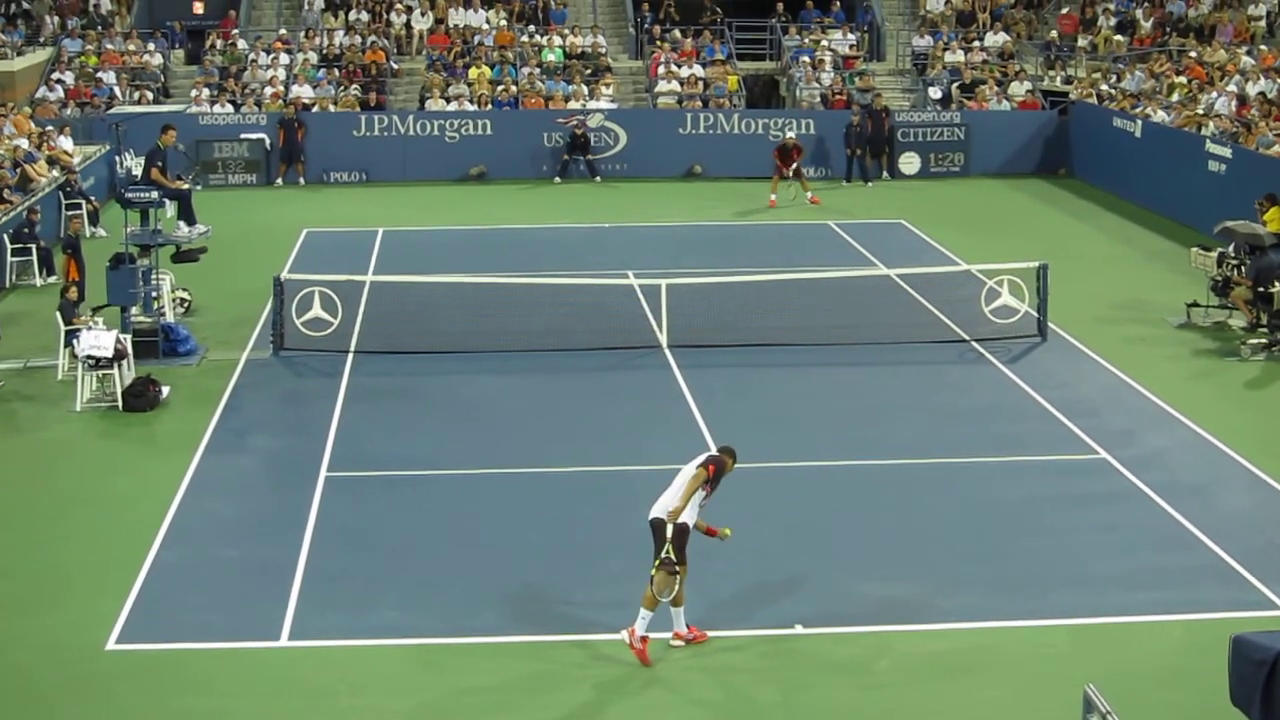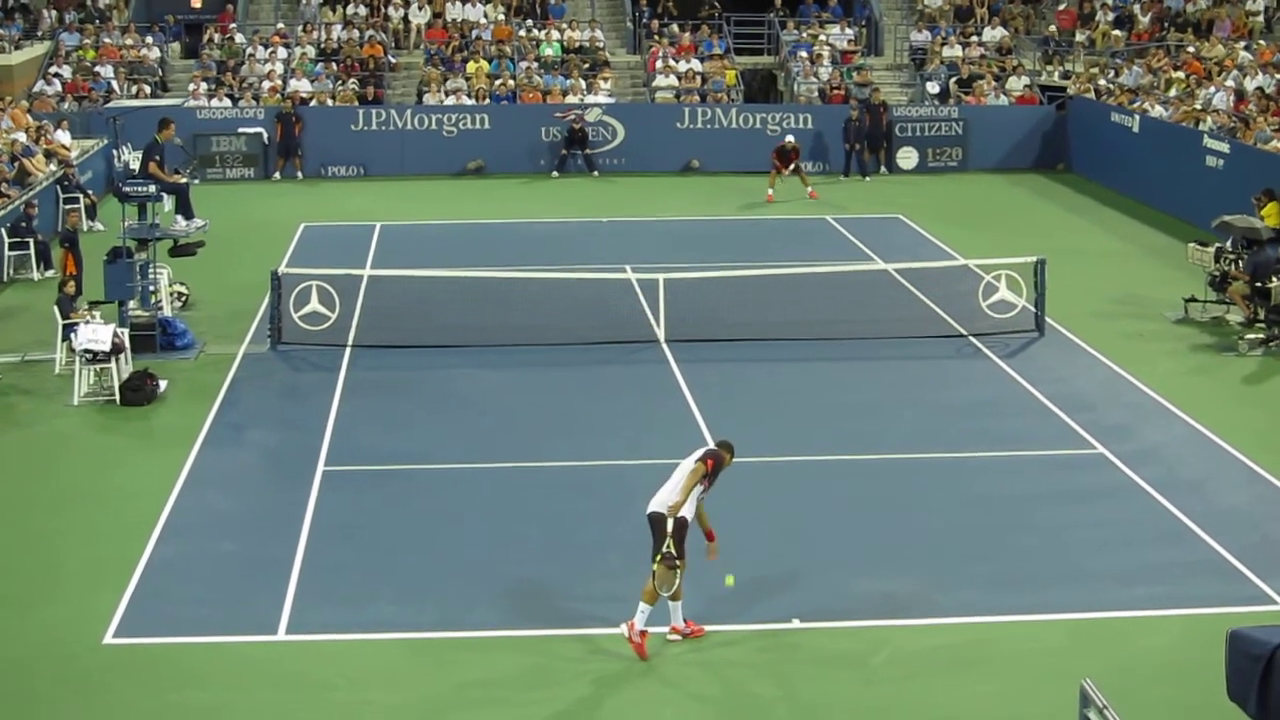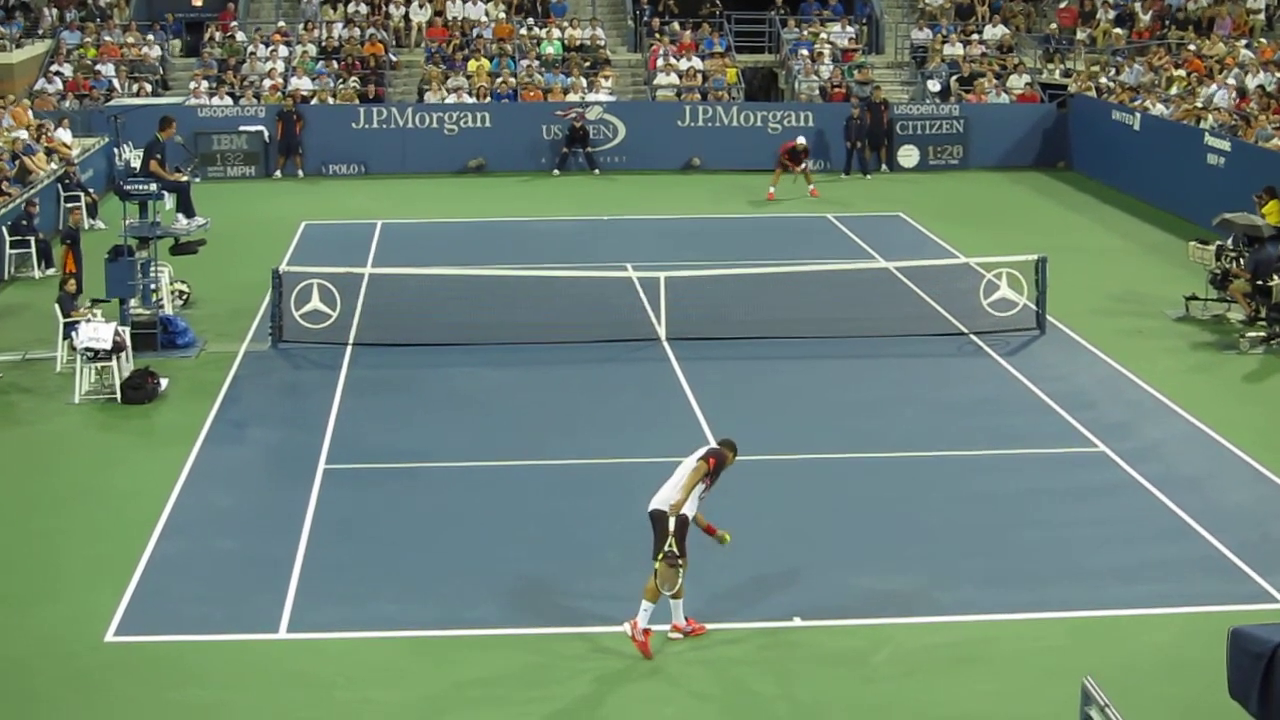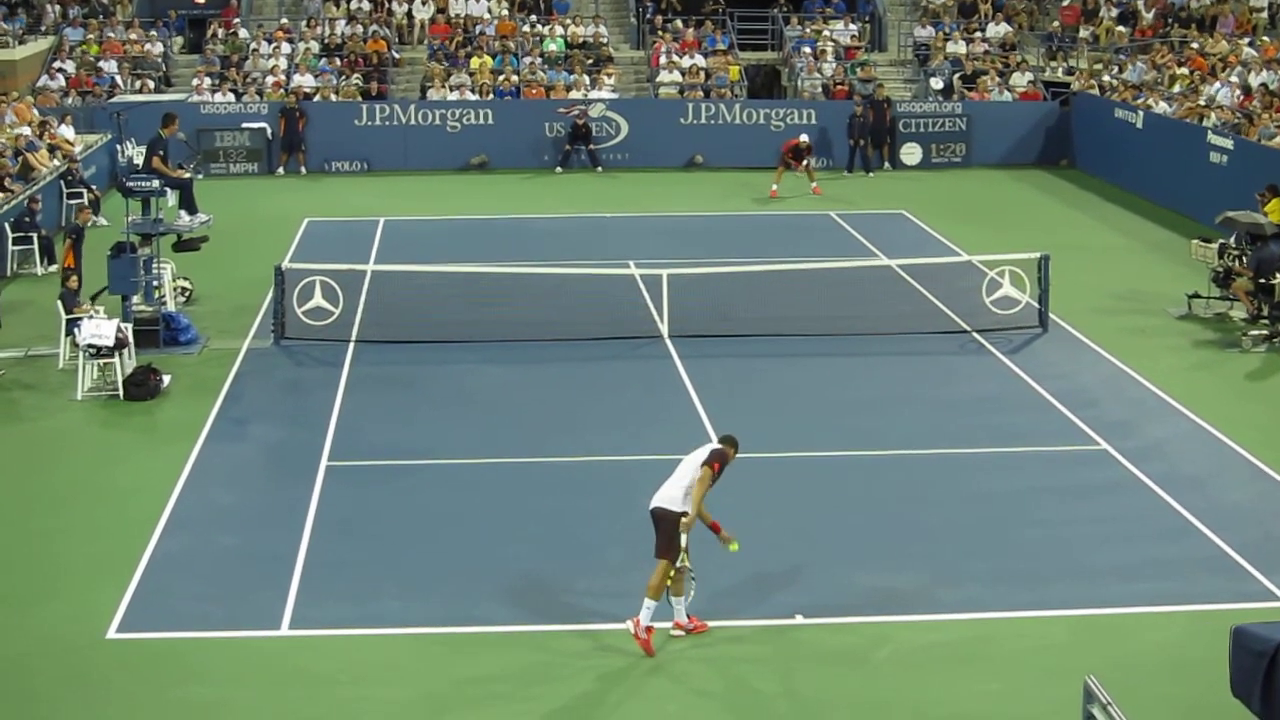
dt=0.3s
person 1, frame 1
left shoulder: (704, 462)
right shoulder: (717, 461)
left elbow: (692, 514)
right elbow: (697, 478)
left wrist: (715, 533)
right wrist: (681, 506)
left hip: (665, 517)
right hip: (672, 519)
left knee: (678, 573)
left ankle: (680, 631)
right ankle: (637, 632)
person 1, frame 2
left shoulder: (702, 458)
right shoulder: (714, 455)
left elbow: (697, 507)
right elbow: (696, 472)
left wrist: (711, 539)
right wrist: (681, 500)
left hip: (661, 510)
right hip: (670, 512)
left knee: (676, 567)
left ankle: (678, 625)
right ankle: (636, 627)
person 1, frame 3
left shoulder: (704, 456)
right shoulder: (717, 454)
left elbow: (692, 508)
right elbow: (697, 471)
left wrist: (714, 532)
right wrist: (682, 499)
left hip: (662, 508)
right hip: (670, 511)
left knee: (678, 565)
left ankle: (679, 623)
right ankle: (639, 624)
person 1, frame 4
left shoulder: (704, 452)
right shoulder: (719, 452)
left elbow: (696, 498)
right elbow: (702, 481)
left wrist: (718, 530)
right wrist: (692, 516)
left hip: (662, 505)
right hip: (673, 508)
left knee: (679, 563)
right knee: (666, 565)
left ankle: (681, 620)
right ankle: (641, 623)
